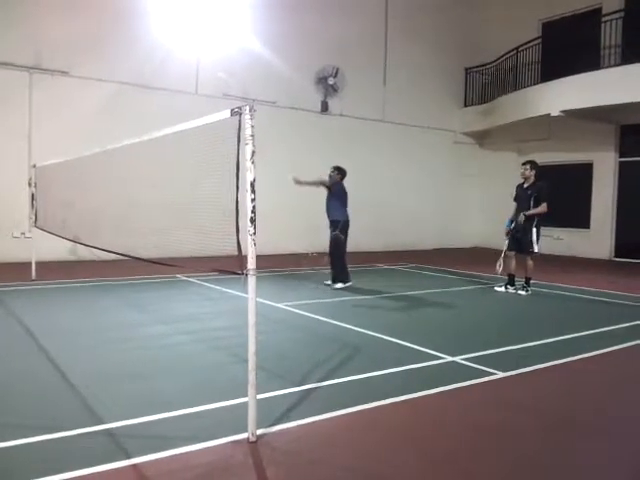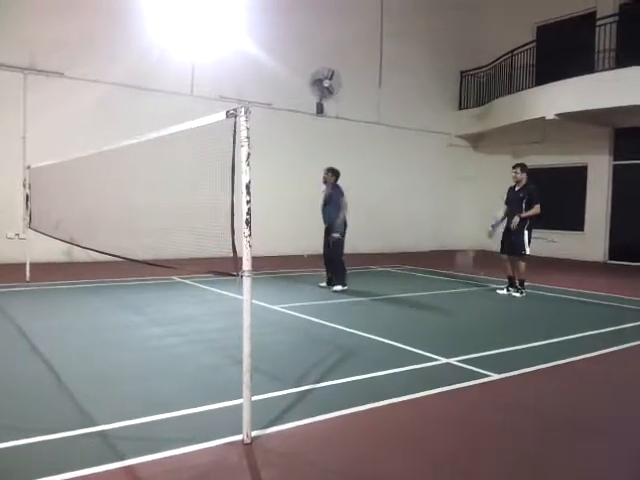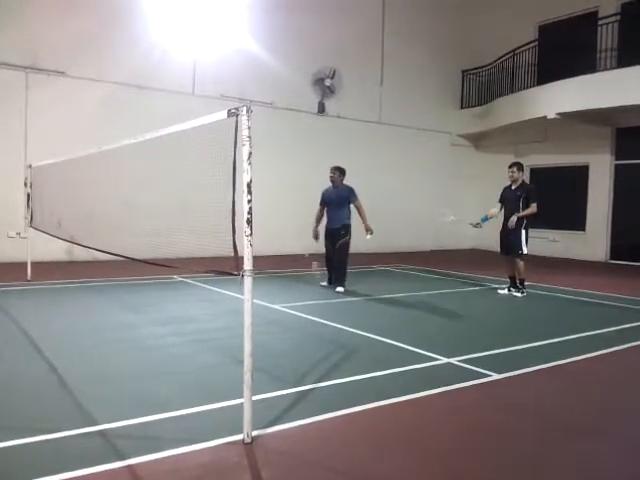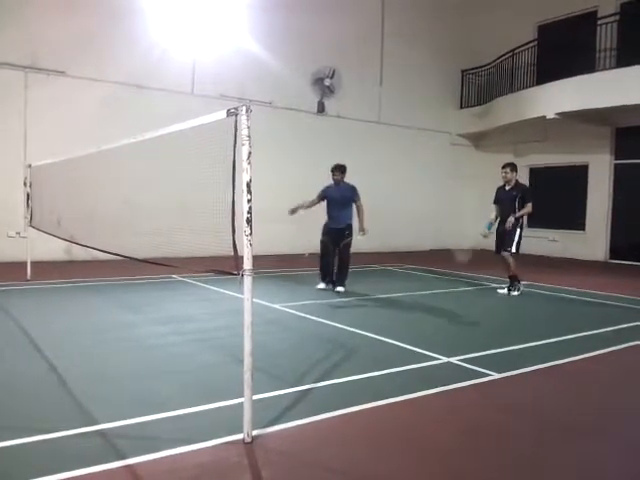
dt=0.3s
person 1, frame 1
left shoulder: (539, 187)
right shoulder: (519, 187)
left elbow: (544, 208)
left wrist: (526, 214)
right wrist: (509, 224)
left hip: (530, 227)
right hip: (517, 226)
left knee: (528, 256)
right knee: (510, 253)
left ankle: (527, 285)
right ankle: (510, 284)
person 1, frame 2
left shoulder: (531, 190)
right shoulder: (511, 190)
left elbow: (537, 210)
left wrist: (519, 216)
right wrist: (495, 225)
left hip: (522, 229)
right hip: (509, 229)
left knee: (521, 258)
right knee: (506, 256)
left ankle: (522, 287)
right ankle: (511, 285)
person 1, frame 3
left shoulder: (528, 189)
right shoulder: (506, 190)
left elbow: (534, 209)
right elbow: (497, 209)
left wrist: (517, 215)
right wrist: (482, 220)
left hip: (519, 228)
right hip: (506, 228)
left knee: (518, 257)
right knee: (508, 257)
left ankle: (522, 287)
right ankle: (513, 285)
person 1, frame 4
left shoulder: (522, 189)
right shoulder: (499, 190)
left elbow: (529, 208)
left wrist: (514, 216)
right wrist: (489, 226)
left hip: (515, 227)
right hip: (501, 227)
left knee: (506, 254)
right knee: (504, 256)
left ankle: (517, 282)
right ankle: (512, 285)
person 2, frame 1
left shoulder: (337, 185)
right shoulder: (335, 188)
left elbow: (321, 182)
left wrist: (302, 182)
left hip: (340, 223)
right hip: (337, 223)
left knee: (336, 251)
right knee: (336, 252)
left ankle: (344, 279)
right ankle: (336, 279)
person 2, frame 2
left shoulder: (335, 188)
right shoulder: (327, 190)
left elbow: (343, 205)
left wrist: (339, 223)
left hip: (337, 226)
right hip: (329, 226)
left knee: (336, 254)
right knee: (327, 255)
left ankle: (341, 282)
right ankle: (330, 281)
person 2, frame 3
left shoulder: (347, 190)
right shoulder: (326, 192)
left elbow: (358, 206)
right elbow: (321, 210)
left wrist: (366, 224)
right wrist: (315, 227)
left hip: (343, 227)
right hip: (330, 228)
left knee: (341, 256)
right knee: (329, 256)
left ankle: (339, 283)
right ankle: (331, 280)
person 2, frame 4
left shoulder: (351, 189)
right shoulder: (328, 189)
left elbow: (359, 206)
right elbow: (313, 202)
left wrist: (361, 224)
right wrist: (299, 207)
left hip: (345, 228)
right hip: (330, 227)
left knee: (343, 257)
right knee: (326, 255)
left ankle: (340, 283)
right ankle: (326, 281)
